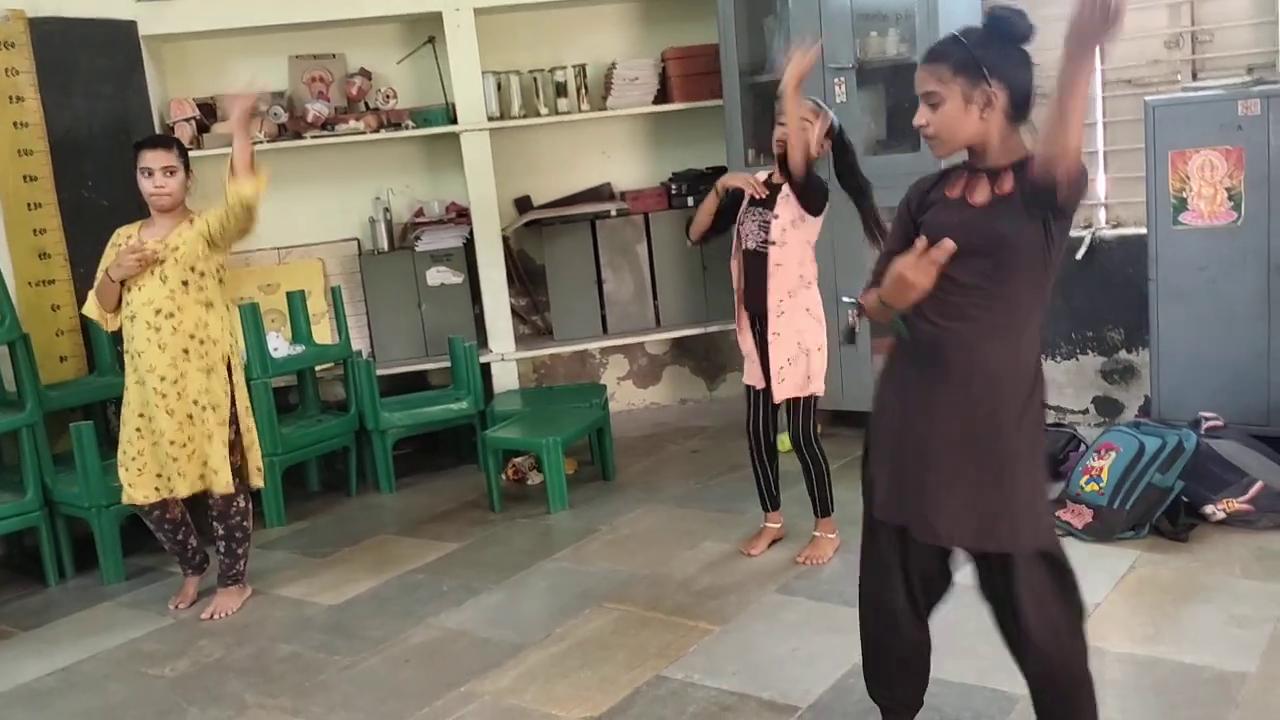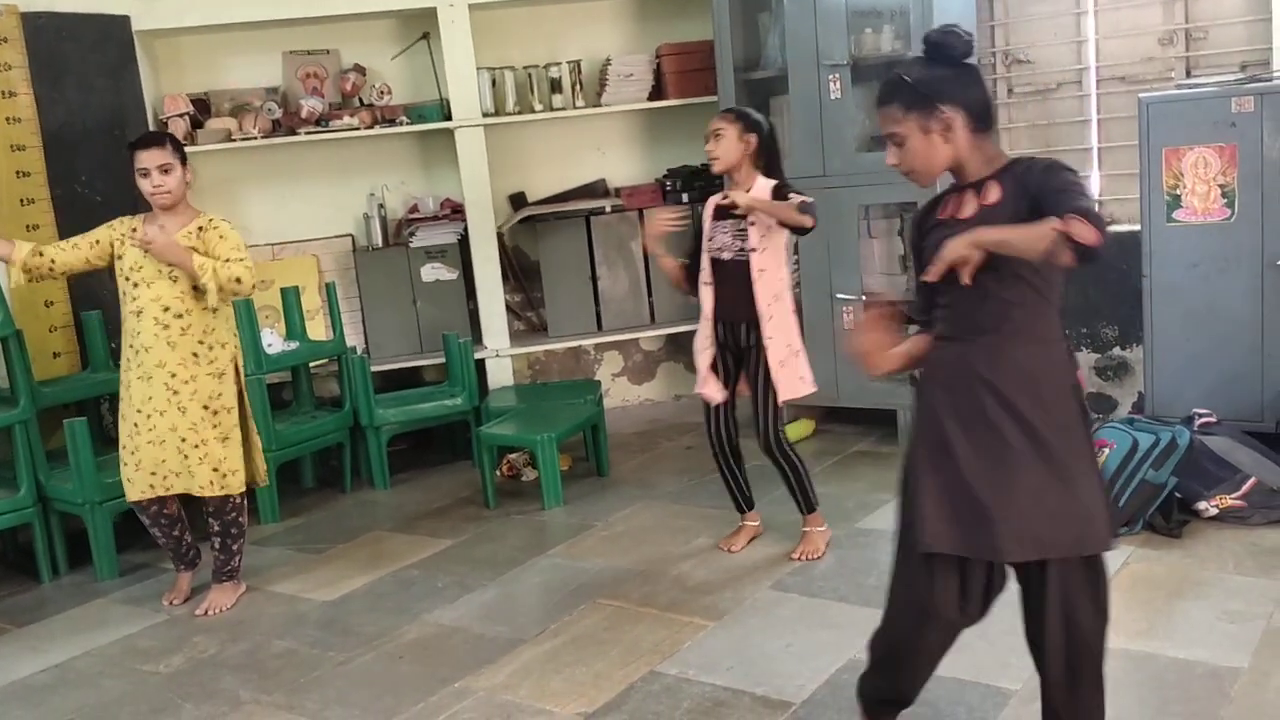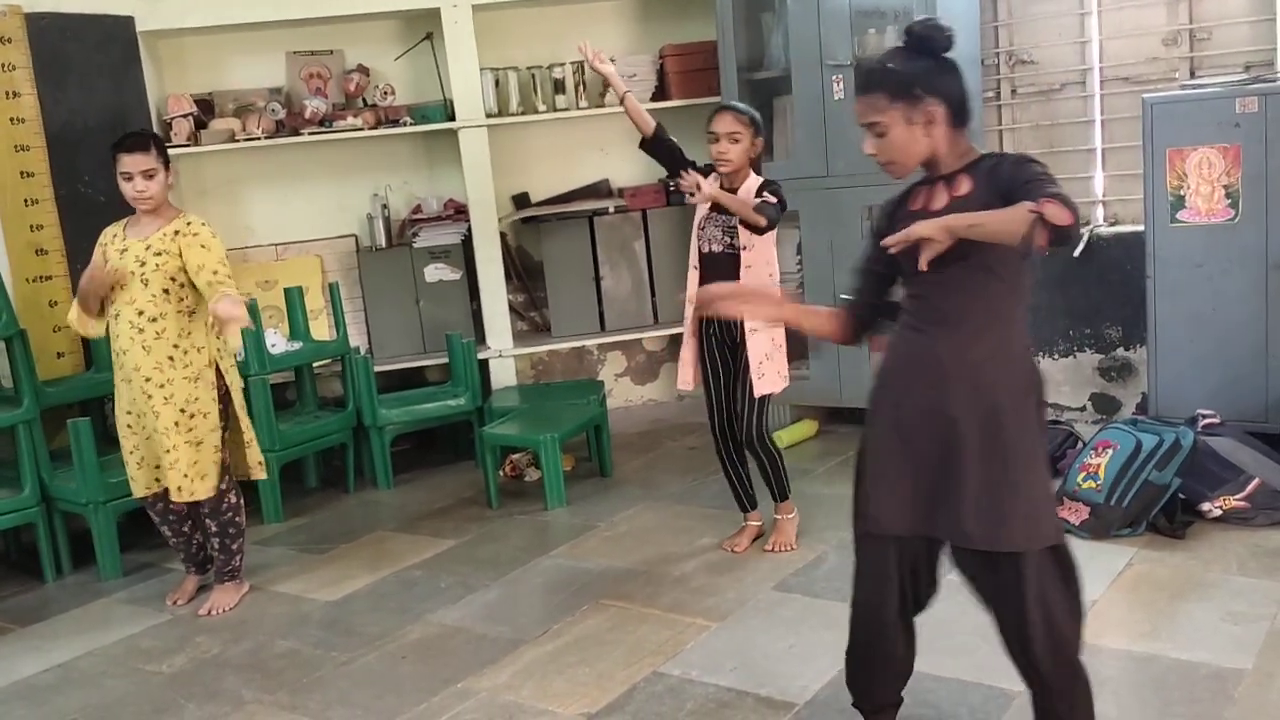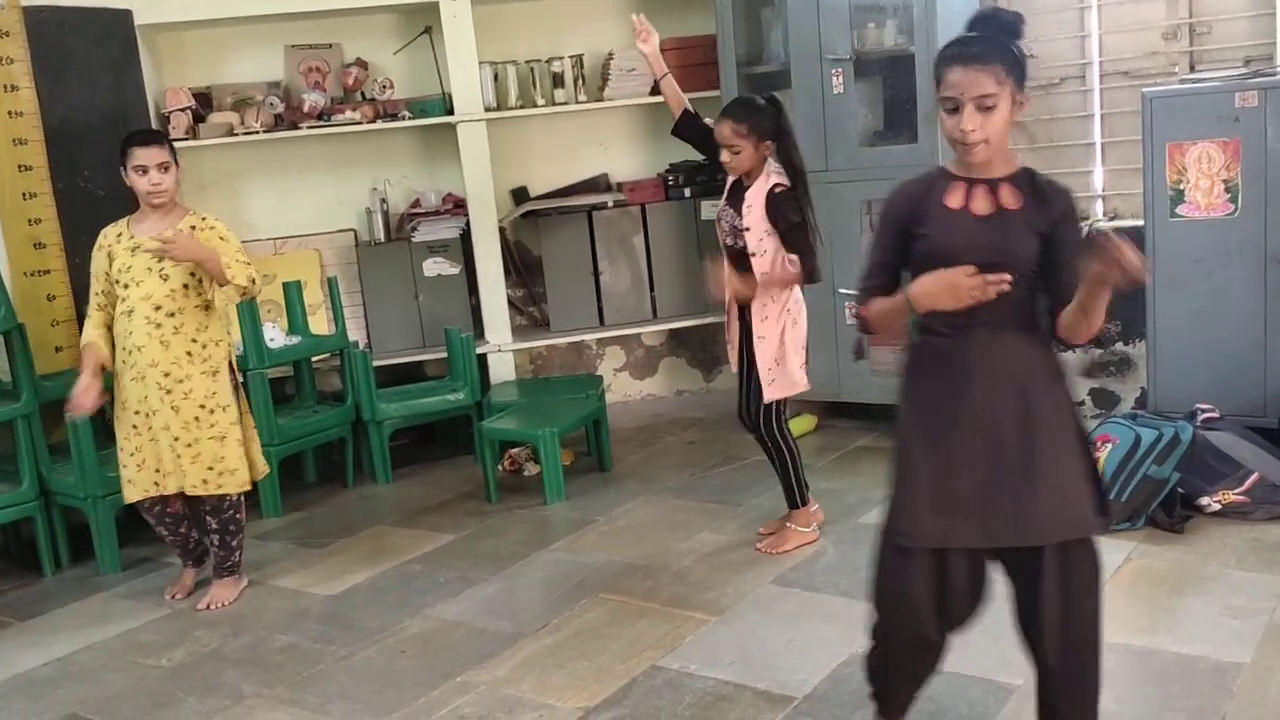
dt=0.7s
person 1, frame 1
left shoulder: (1049, 186)
right shoulder: (927, 194)
left elbow: (1056, 167)
right elbow: (872, 306)
right wrist: (895, 292)
left hip: (998, 412)
right hip: (910, 405)
left knee: (1029, 589)
right knee: (892, 578)
person 1, frame 2
left shoulder: (1037, 181)
right shoulder: (929, 219)
left elbow: (1084, 238)
left wrist: (981, 238)
right wrist: (888, 353)
left hip: (1036, 417)
right hip: (950, 421)
left knee: (1064, 597)
right knee: (930, 596)
person 1, frame 3
left shoulder: (1011, 176)
right shoulder: (892, 209)
left elbow: (1061, 222)
right elbow: (855, 324)
left wrist: (947, 227)
right wrist: (769, 307)
left hip: (994, 409)
right hip: (906, 409)
left knee: (1027, 586)
right knee: (886, 581)
person 1, frame 4
left shoulder: (1048, 203)
right shoulder: (912, 201)
left elbow: (1072, 331)
right elbow: (869, 318)
left wrist: (1101, 282)
right wrist: (916, 297)
left hip: (1028, 416)
right hip: (938, 419)
left knee: (1061, 593)
right knee: (913, 588)
person 2, frame 1
left shoulder: (806, 186)
right shoulder: (750, 187)
left elbow: (796, 155)
right elbow: (697, 234)
left wrist: (794, 80)
right wrist: (722, 188)
left hip: (796, 323)
right hip: (757, 322)
left knee: (800, 429)
right knee: (758, 427)
left ankle: (826, 528)
right ankle: (772, 521)
person 2, frame 2
left shoulder: (776, 194)
right shoulder: (710, 209)
left elbow: (807, 219)
right elbow: (689, 282)
left wrist: (753, 202)
right wrist: (654, 243)
left hip: (765, 331)
right hip: (719, 334)
left knee: (771, 435)
right knee: (719, 434)
left ankle: (816, 523)
right ankle: (748, 518)
person 2, frame 3
left shoulder: (767, 192)
right shoulder: (703, 183)
left elbow: (760, 221)
right elbow: (655, 139)
left wrist: (713, 195)
right wrist: (614, 81)
left hip: (754, 325)
right hip: (710, 325)
left knee: (751, 429)
right knee: (722, 428)
left ankle: (786, 511)
right ankle: (750, 517)
person 2, frame 4
left shoulder: (780, 194)
right shoulder: (735, 175)
left elbow: (806, 267)
right elbow: (686, 121)
left wrist: (745, 285)
right wrist: (655, 61)
left hip: (774, 317)
right hip: (748, 316)
left knee: (768, 420)
right knee: (752, 417)
left ankle: (802, 521)
right ankle: (804, 503)
person 3, frame 1
left shoulder: (208, 232)
right shoulder: (122, 240)
left elbow: (242, 207)
right elbow: (102, 313)
left wrist: (240, 131)
right wrist: (114, 275)
left hip: (204, 380)
right hip: (146, 387)
left knee: (221, 478)
right knee: (149, 484)
left ankle: (234, 581)
right ankle: (193, 567)
person 3, frame 2
left shoulder: (214, 230)
right shoulder: (120, 233)
left elbow: (241, 281)
right elbow: (52, 258)
left wrist: (178, 254)
left hip: (205, 379)
right hip: (146, 382)
left knee: (219, 477)
right knee: (147, 484)
left ankle: (228, 576)
right ankle: (186, 564)
person 3, frame 3
left shoulder: (192, 233)
right shoulder: (111, 238)
left elbow: (221, 289)
right elbow: (93, 313)
left wrist: (222, 308)
right wrist: (88, 287)
left hip: (192, 380)
right hip: (134, 385)
left knee: (210, 479)
right knee: (154, 486)
left ankle: (231, 576)
right ankle: (196, 567)
person 3, frame 4
left shoulder: (205, 229)
right shoulder: (110, 239)
left elbow: (247, 283)
right elbow: (98, 315)
left wrist: (201, 254)
right wrist: (90, 375)
left hip: (200, 377)
right hip: (139, 385)
left knee: (216, 475)
right knee: (150, 485)
left ankle: (229, 570)
right ankle: (192, 560)
